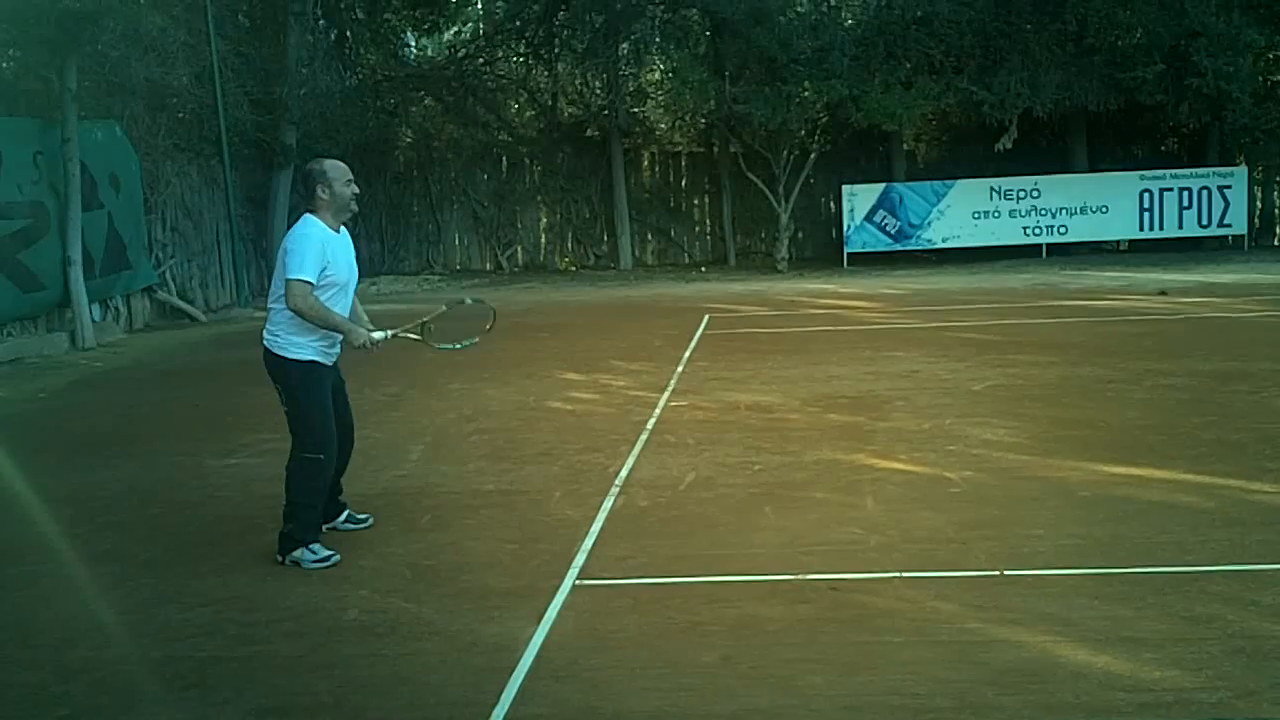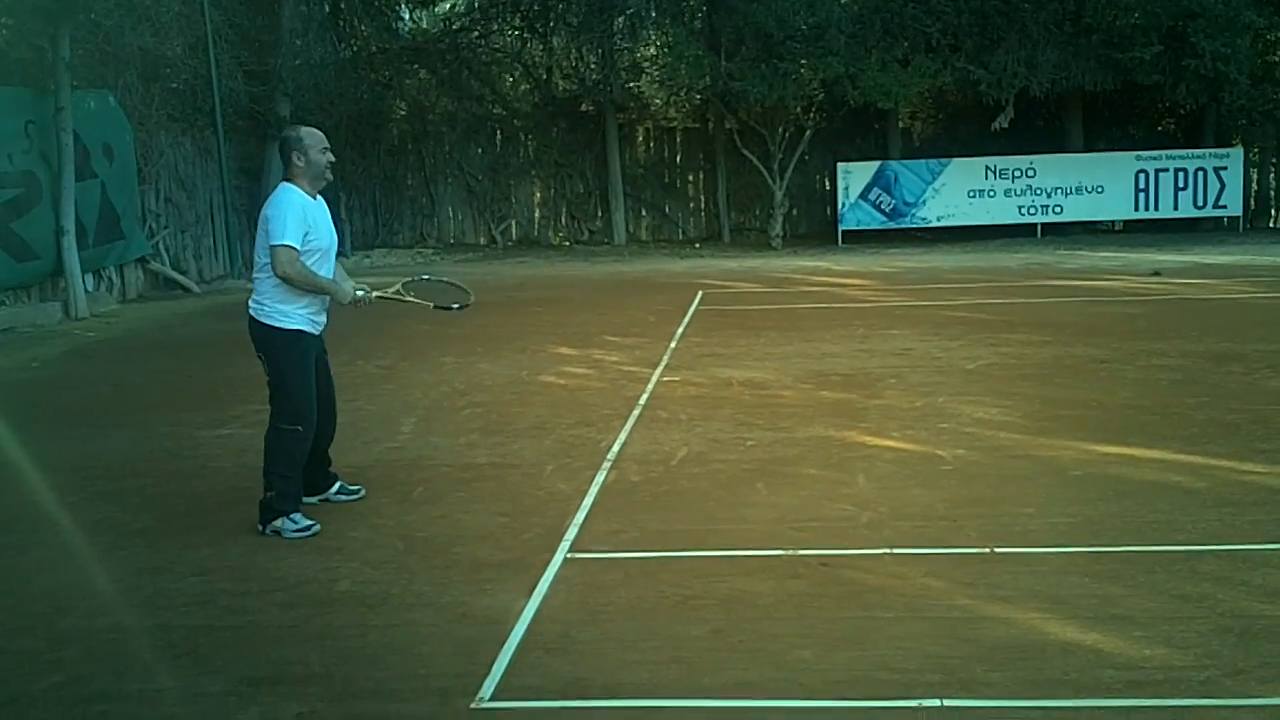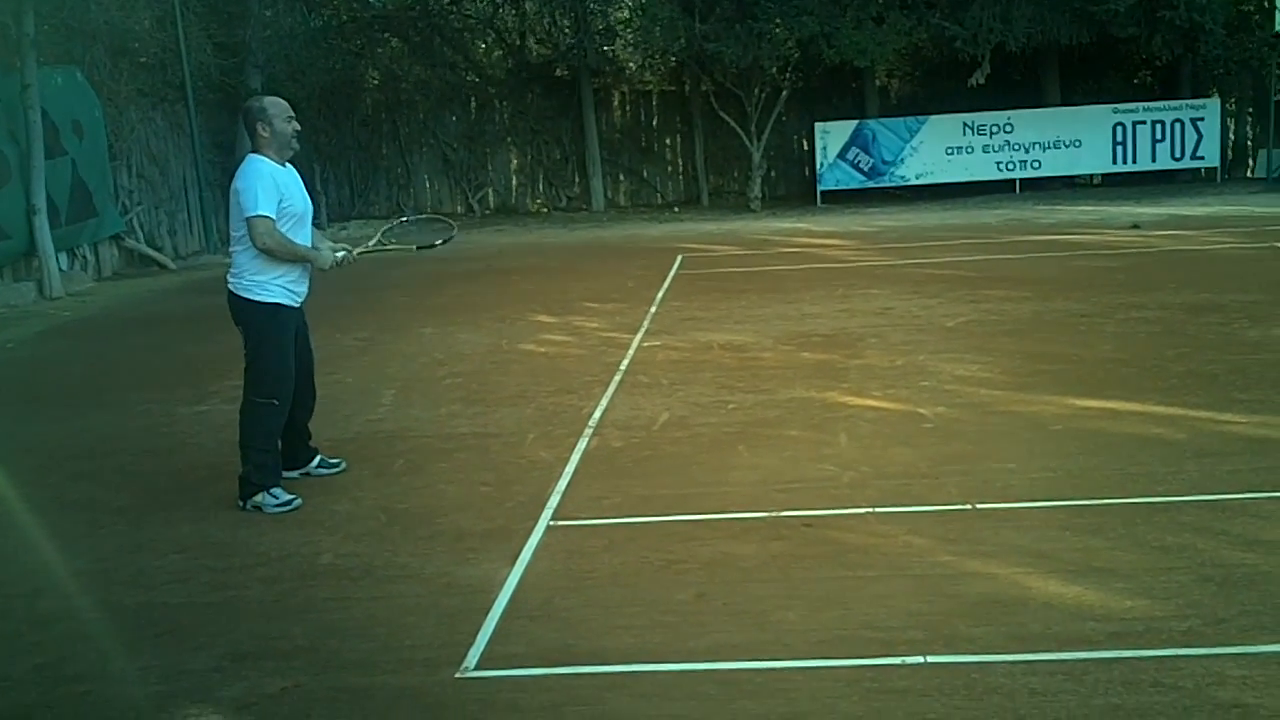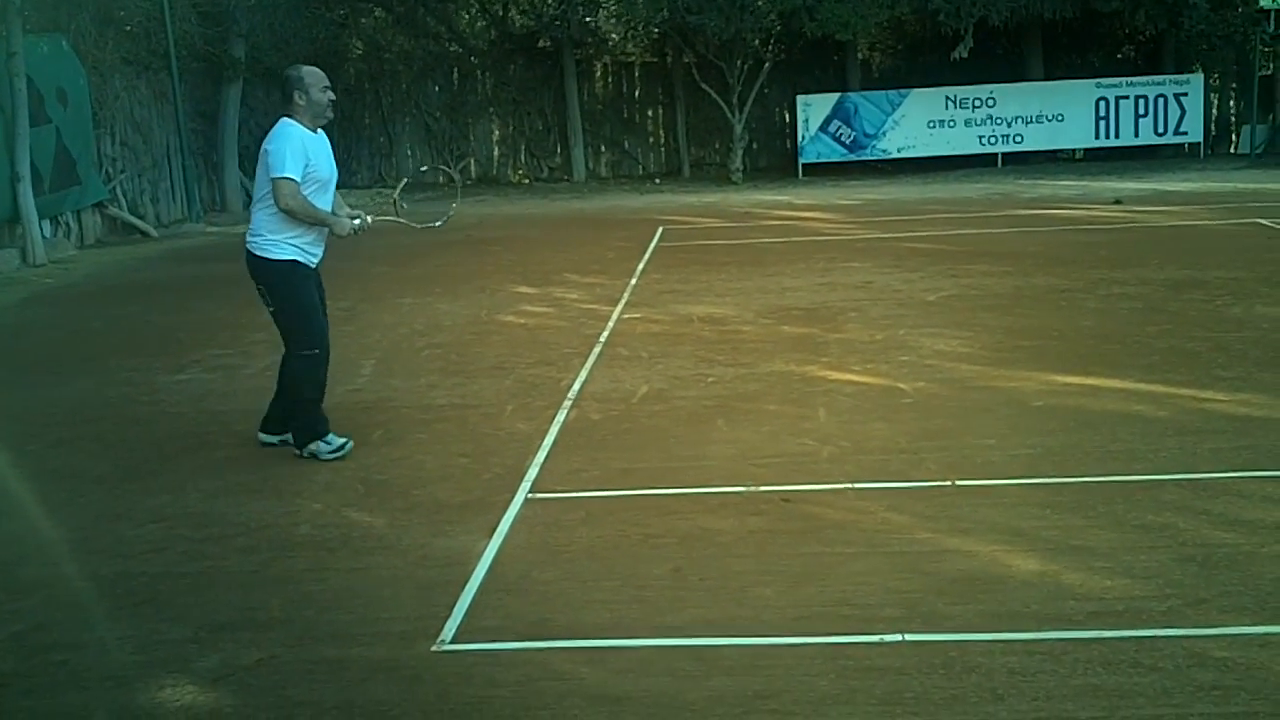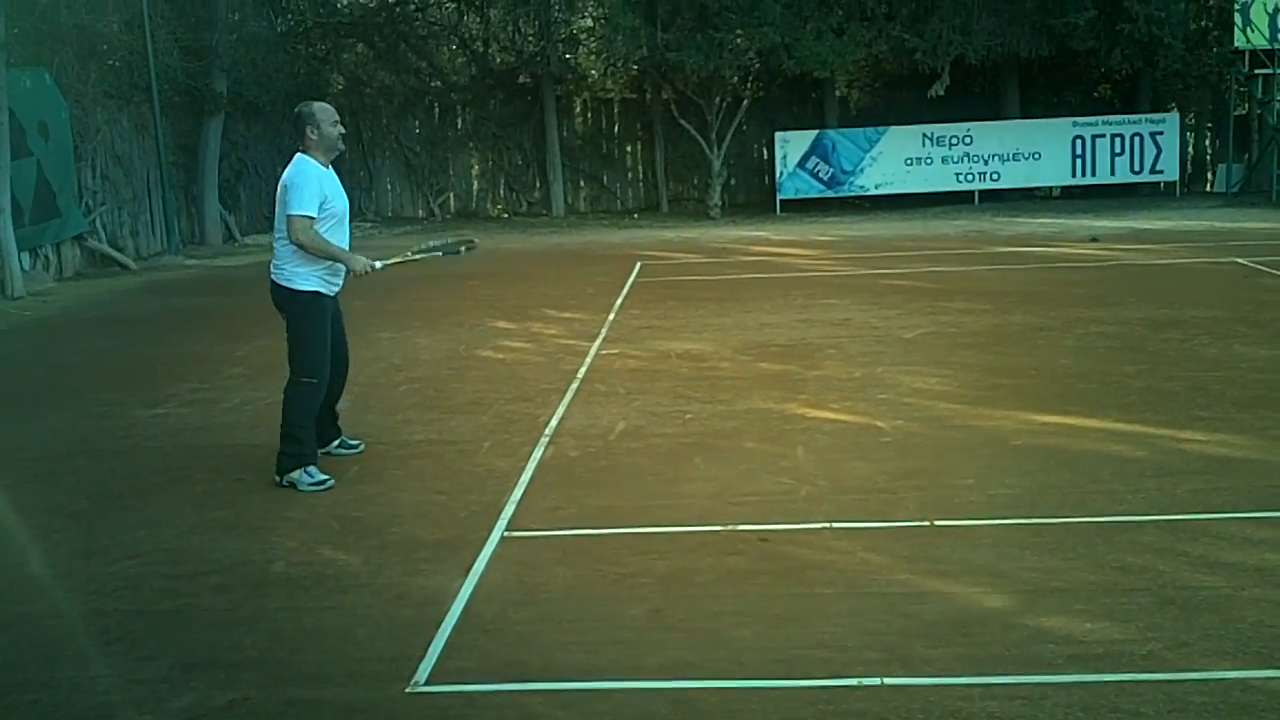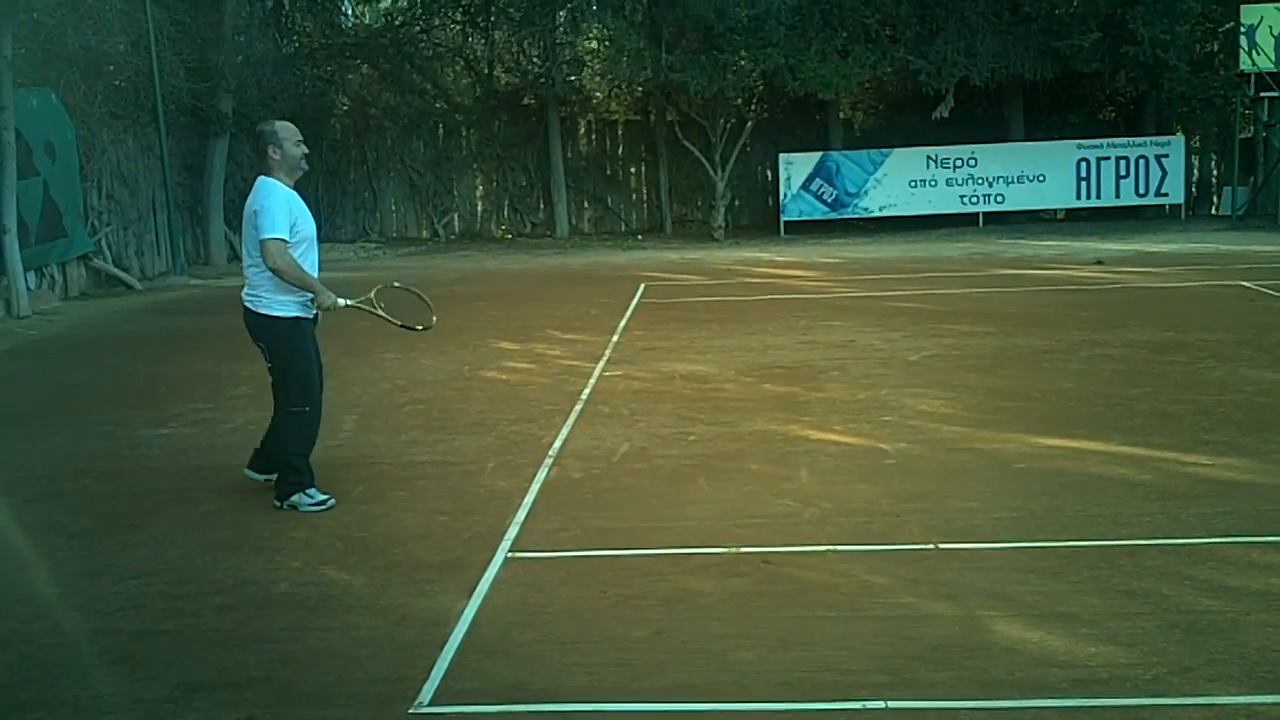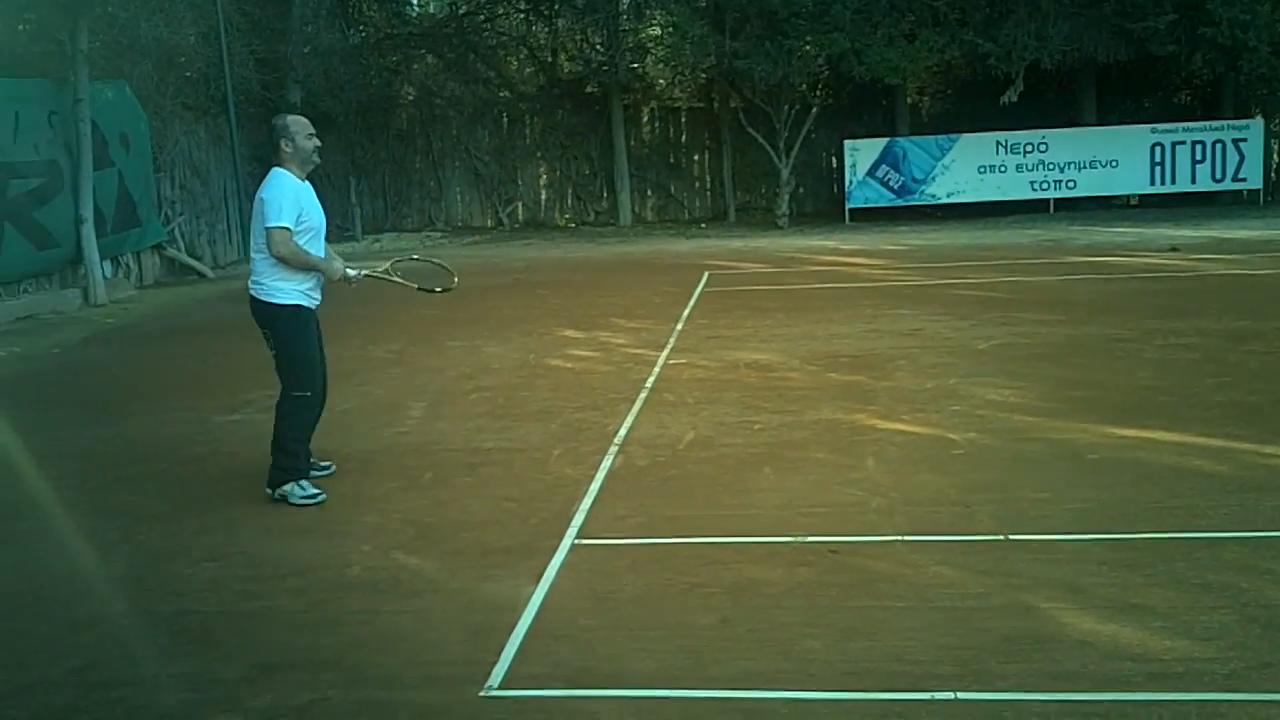
dt=0.7s
person 1, frame 1
left shoulder: (340, 234)
right shoulder: (308, 237)
right elbow: (299, 300)
left wrist: (363, 324)
right wrist: (348, 330)
left hip: (322, 357)
right hip: (296, 358)
left knee: (340, 439)
right knee: (315, 447)
left ankle: (328, 510)
right ankle: (296, 541)
person 1, frame 2
left shoulder: (316, 202)
right shoulder: (289, 203)
right elbow: (286, 267)
left wrist: (348, 284)
right wrist: (334, 289)
left hip: (305, 328)
right hip: (281, 329)
left knee: (322, 411)
right knee: (294, 419)
left ankle: (317, 483)
right ankle: (277, 511)
person 1, frame 3
left shoulder: (286, 171)
right shoulder: (257, 173)
right elbow: (264, 237)
left wrist: (327, 246)
right wrist: (314, 257)
left hip: (286, 300)
right hip: (261, 302)
left knee: (300, 384)
right knee: (269, 393)
left ankle: (297, 456)
right ankle: (257, 486)
person 1, frame 4
left shoulder: (318, 138)
right shoulder: (288, 138)
left elbow: (323, 190)
right elbow: (287, 200)
left wrist: (345, 212)
right wrist: (332, 222)
left hip: (300, 260)
right hip: (277, 259)
left knee: (313, 344)
right knee: (309, 346)
left ankle: (281, 425)
right ankle: (310, 434)
person 1, frame 5
left shoulder: (324, 170)
right shoulder: (304, 174)
right elbow: (301, 234)
left wrist: (342, 262)
right wrist: (348, 258)
left hip: (321, 288)
right hip: (301, 290)
left knee: (335, 366)
right knee: (310, 375)
left ankle: (324, 435)
right ankle: (294, 464)
person 1, frame 6
left shoulder: (284, 194)
right shoulder: (272, 197)
right elbow: (275, 259)
left wrist: (313, 294)
right wrist: (318, 290)
left hip: (289, 314)
right hip: (277, 317)
left knee: (301, 395)
right knee: (301, 402)
left ankle: (269, 462)
right ankle: (292, 488)
person 1, frame 7
left shoulder: (302, 186)
right shoulder: (280, 187)
right elbow: (280, 246)
left wrist: (336, 262)
right wrist: (325, 267)
left hip: (298, 303)
right hip: (281, 304)
left knee: (310, 385)
right knee: (303, 389)
left ankle: (293, 462)
right ankle: (287, 478)
